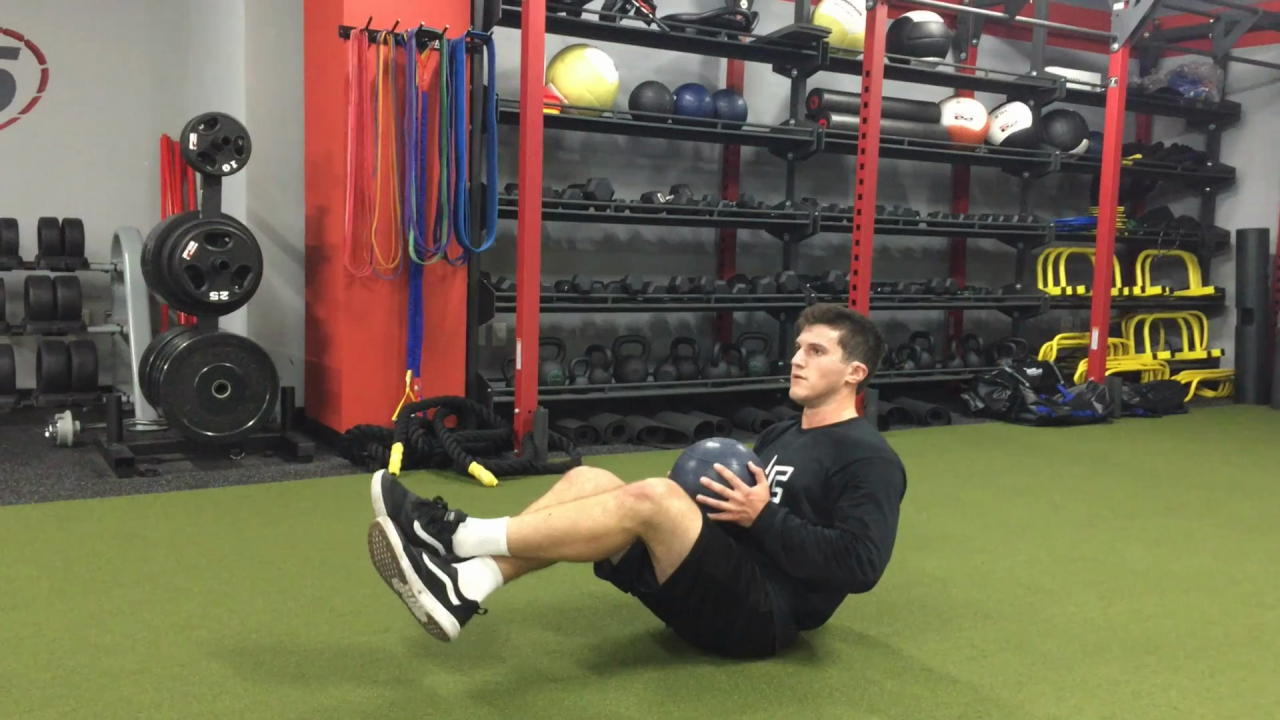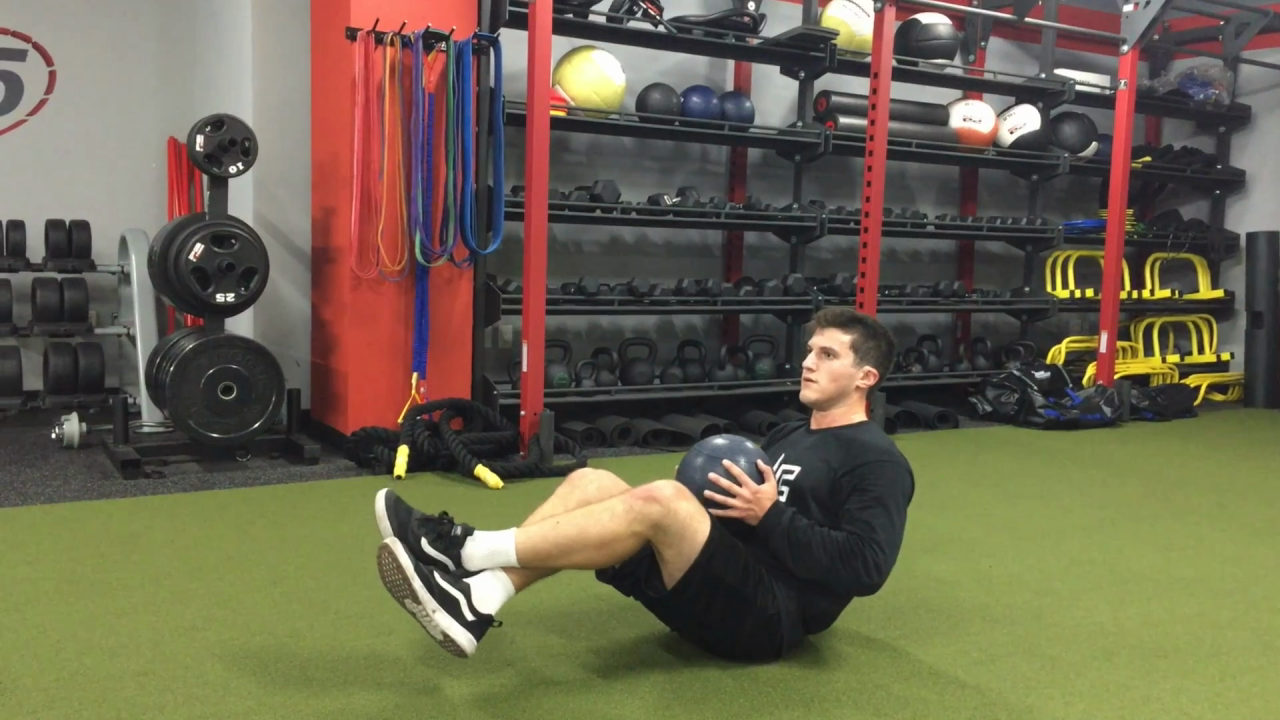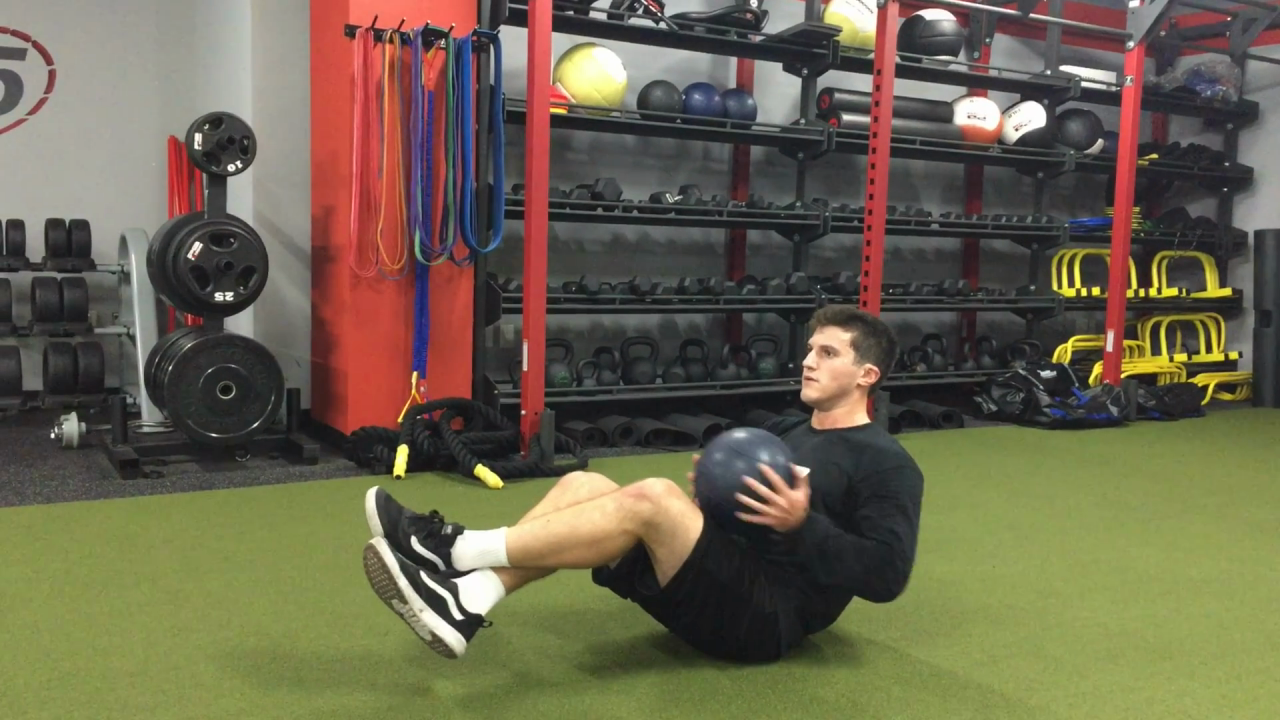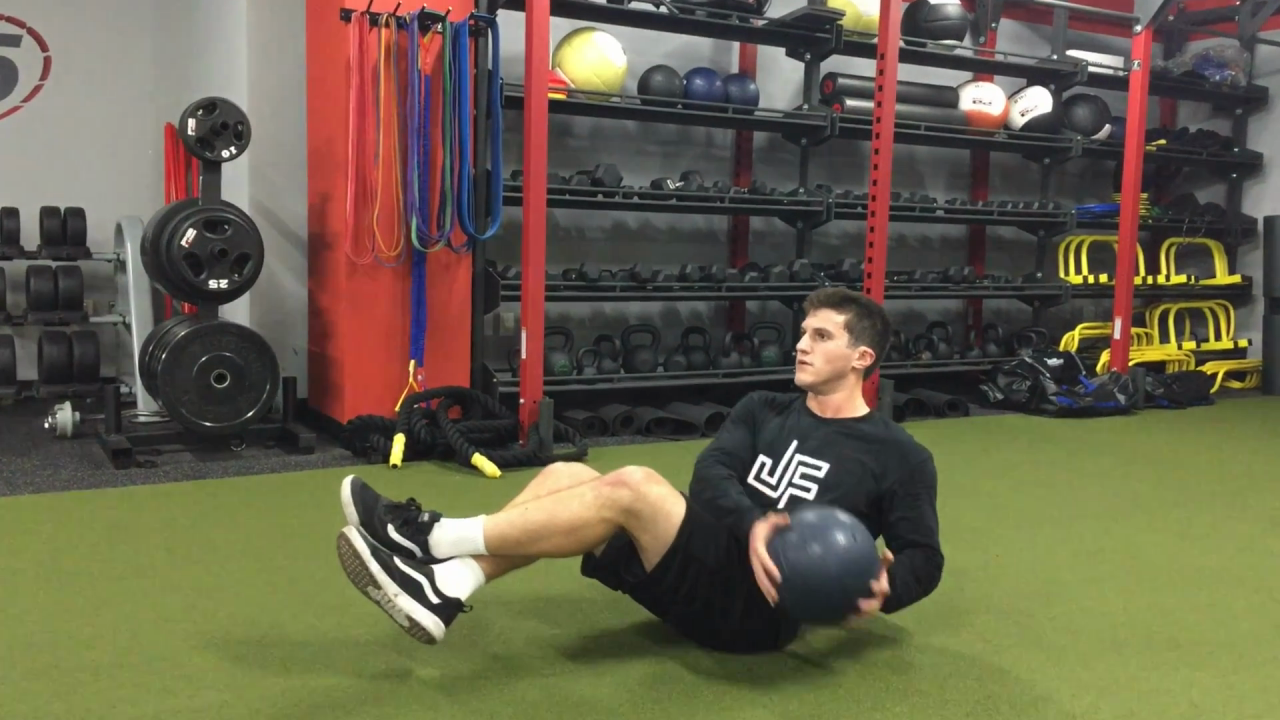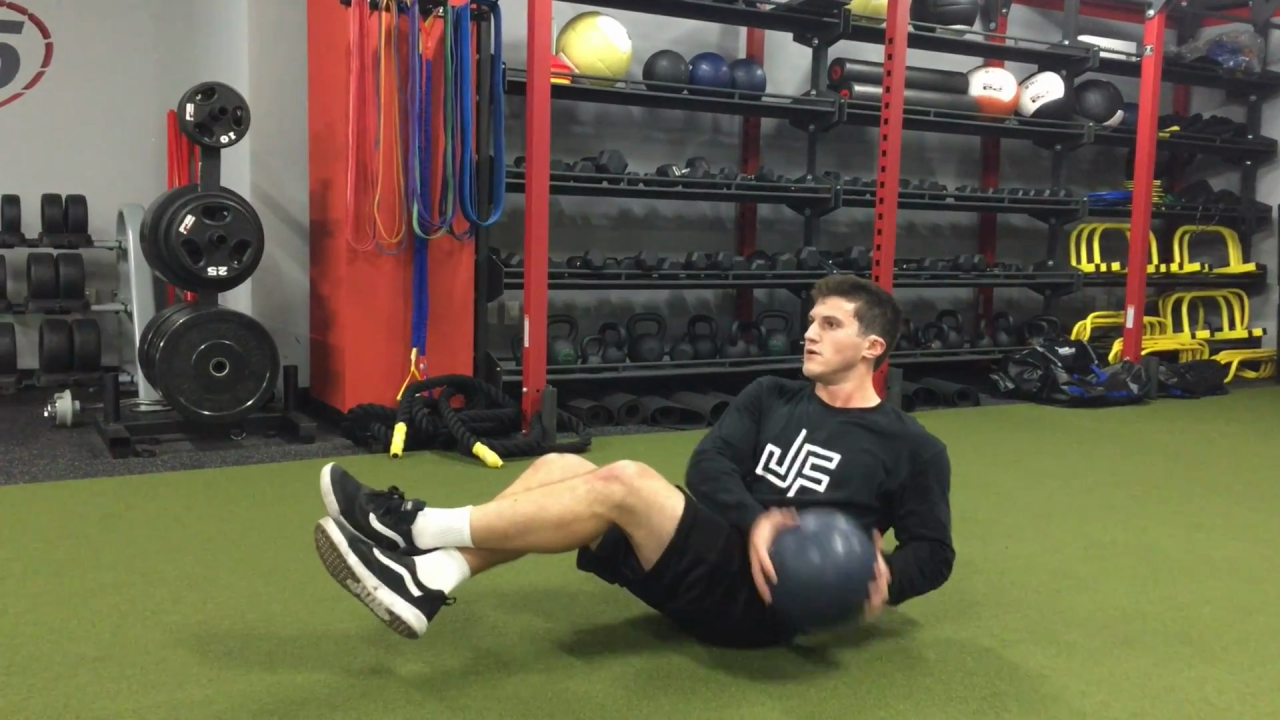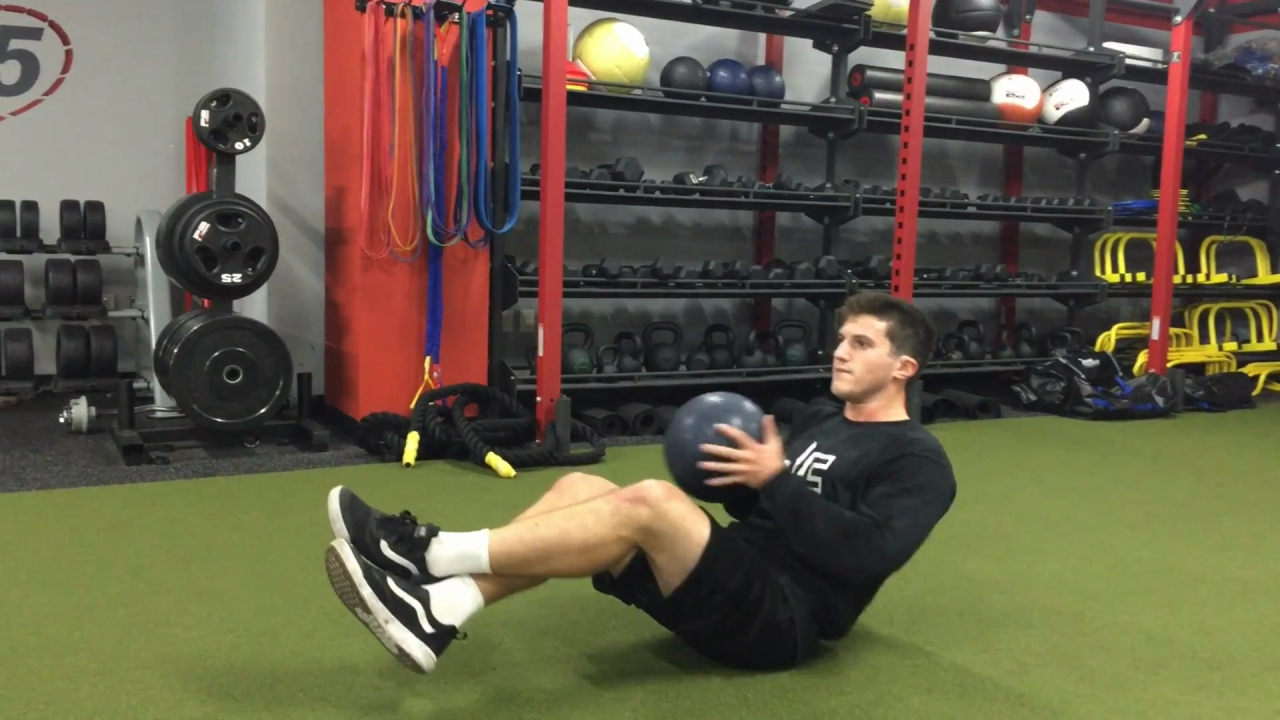
dt=0.4s
person 1, frame 1
left shoulder: (868, 459)
right shoulder: (781, 436)
left elbow: (859, 564)
left wrist: (763, 517)
right wrist: (707, 502)
left hip: (760, 613)
right hip: (713, 585)
left knee: (653, 497)
right knee: (588, 481)
left ankle: (463, 537)
right ankle: (462, 586)
person 1, frame 2
left shoulder: (876, 462)
right shoulder: (787, 436)
left elbow: (864, 567)
left wrist: (771, 516)
right wrist: (712, 502)
left hip: (767, 615)
right hip: (716, 588)
left knee: (662, 500)
right knee: (590, 482)
left ankle: (471, 549)
right ankle: (474, 600)
person 1, frame 3
left shoulder: (885, 465)
right shoulder: (782, 432)
left elbow: (886, 574)
left wrist: (802, 521)
left hip: (766, 615)
right hip: (719, 580)
left knee: (655, 496)
right knee: (584, 484)
left ankle: (462, 549)
right ankle: (463, 603)
person 1, frame 4
left shoulder: (899, 457)
right shoulder: (763, 409)
left elbow: (923, 557)
right elbow: (710, 474)
left wrist: (884, 586)
right wrist: (753, 523)
left hip: (752, 601)
right hip: (707, 567)
left knee: (634, 485)
right knee: (566, 475)
left ankle: (439, 538)
right ankle: (442, 591)
person 1, frame 5
left shoulder: (911, 449)
right shoulder: (773, 396)
left elbow: (933, 556)
right elbow: (707, 464)
left wrist: (885, 577)
right wrist: (754, 519)
left hip: (759, 597)
right hip: (716, 556)
left knee: (626, 481)
right knee: (561, 467)
left ankle: (425, 528)
right ankle: (424, 581)
person 1, frame 6
left shoulder: (918, 460)
right shoulder: (820, 421)
left elbow: (864, 556)
left wrist: (777, 480)
right wrist: (737, 475)
left hip: (781, 617)
right hip: (737, 580)
left knee: (650, 499)
right knee: (581, 487)
left ankle: (440, 553)
right ankle: (436, 612)
